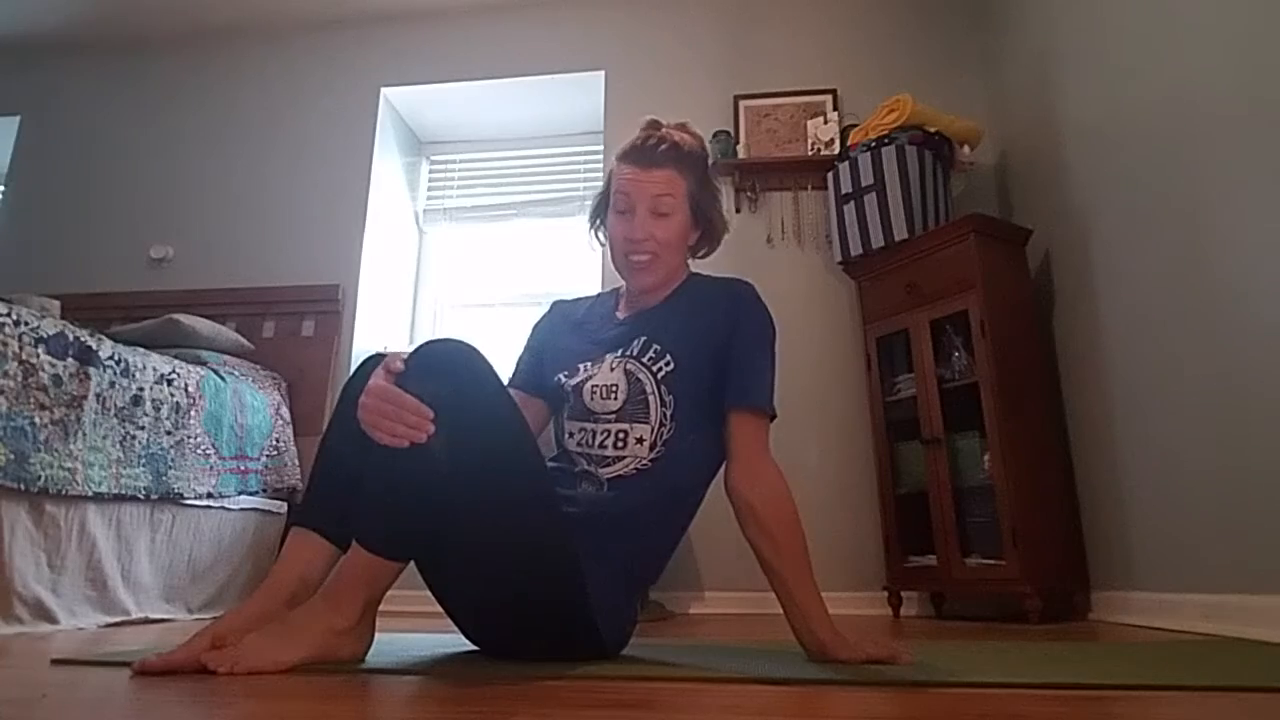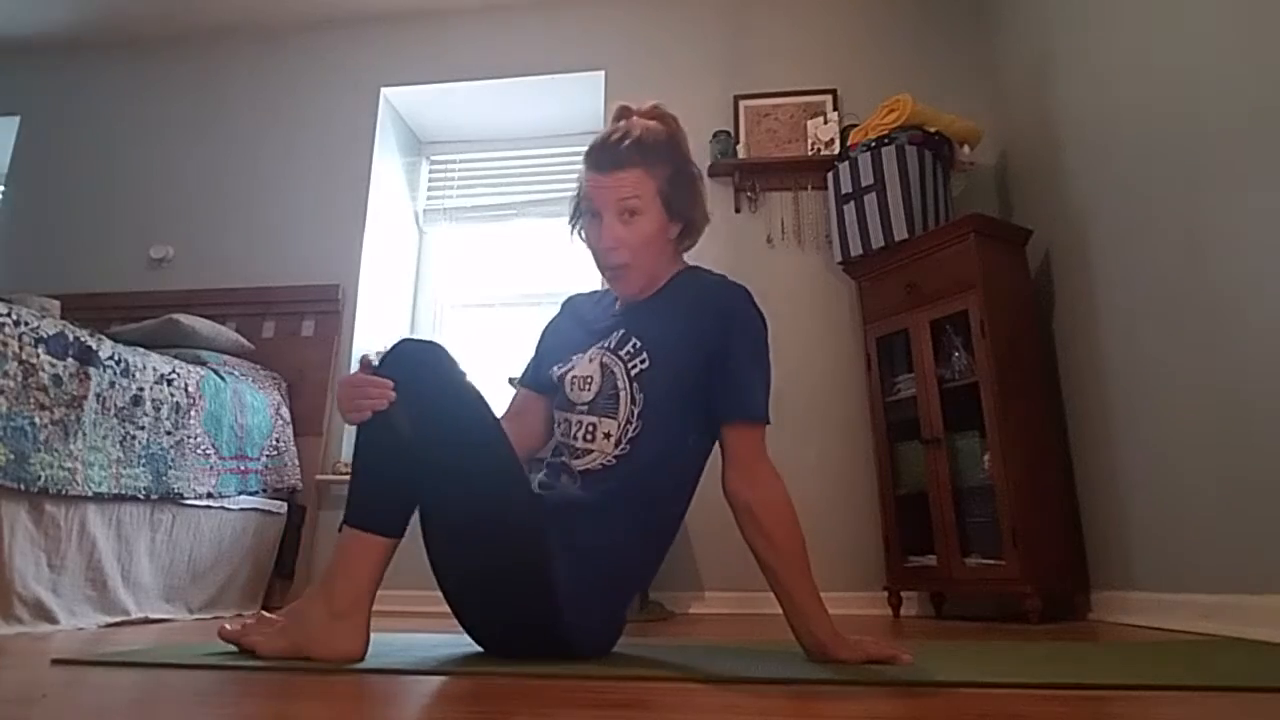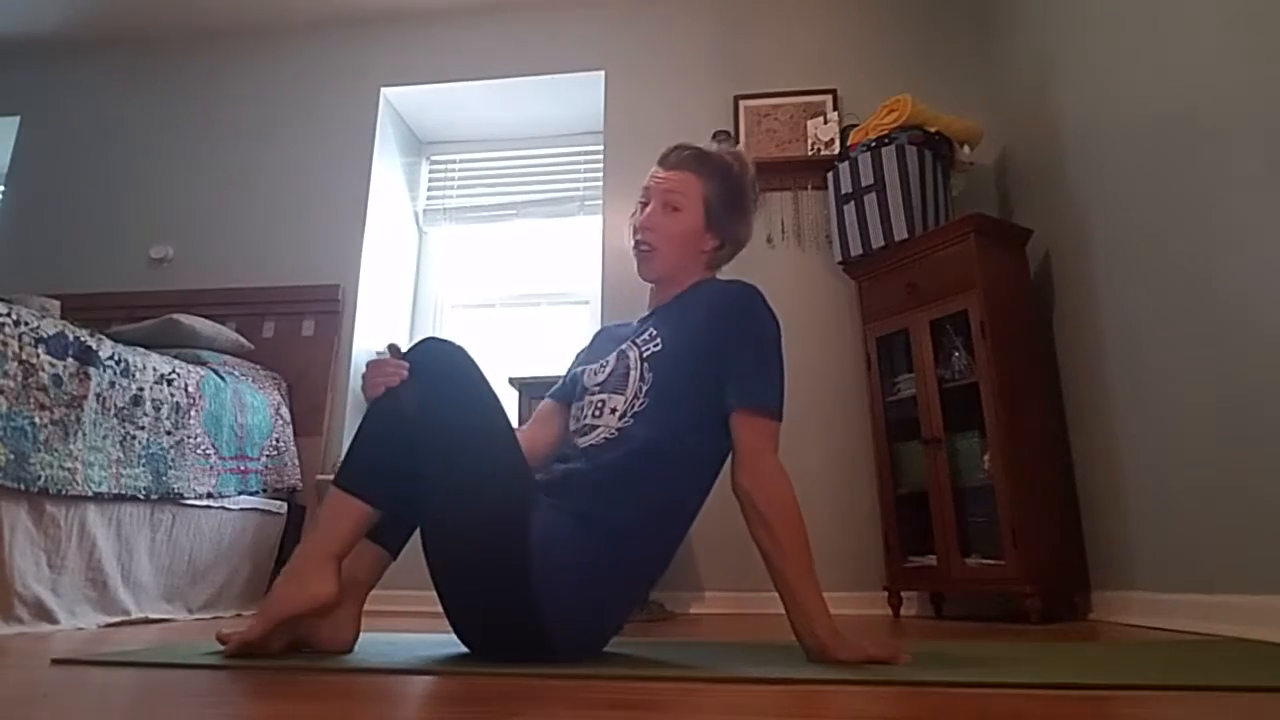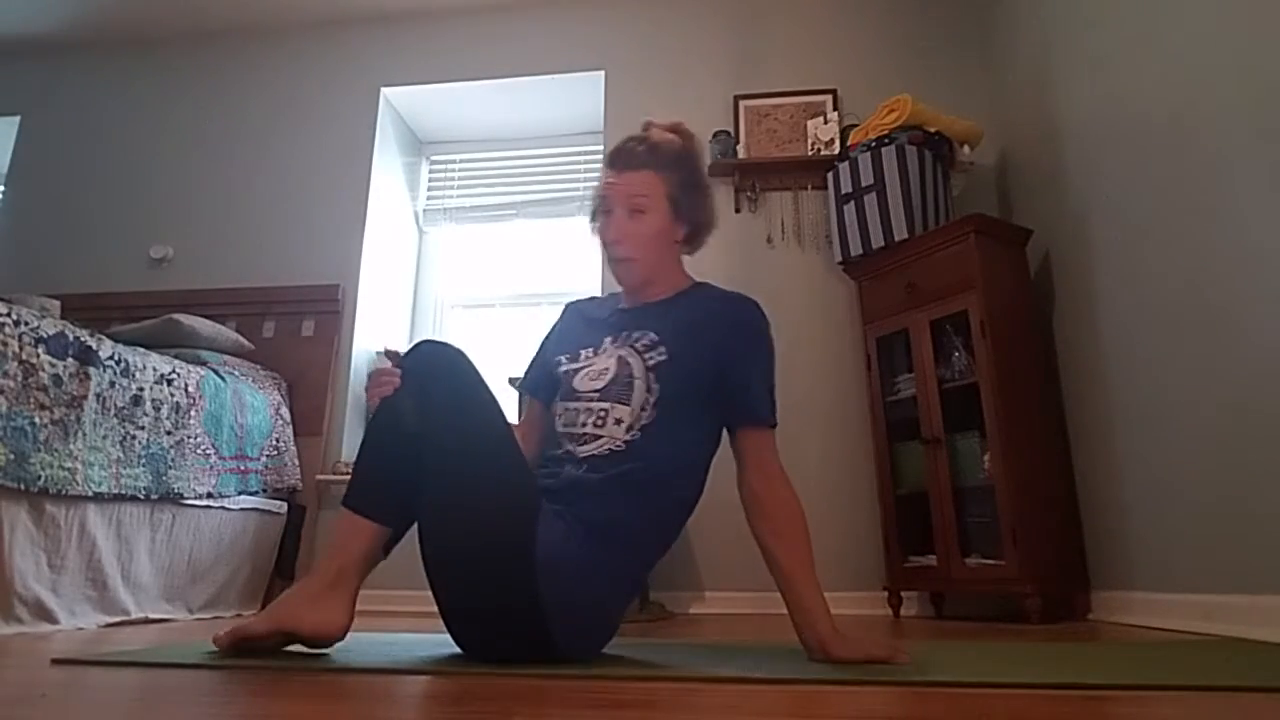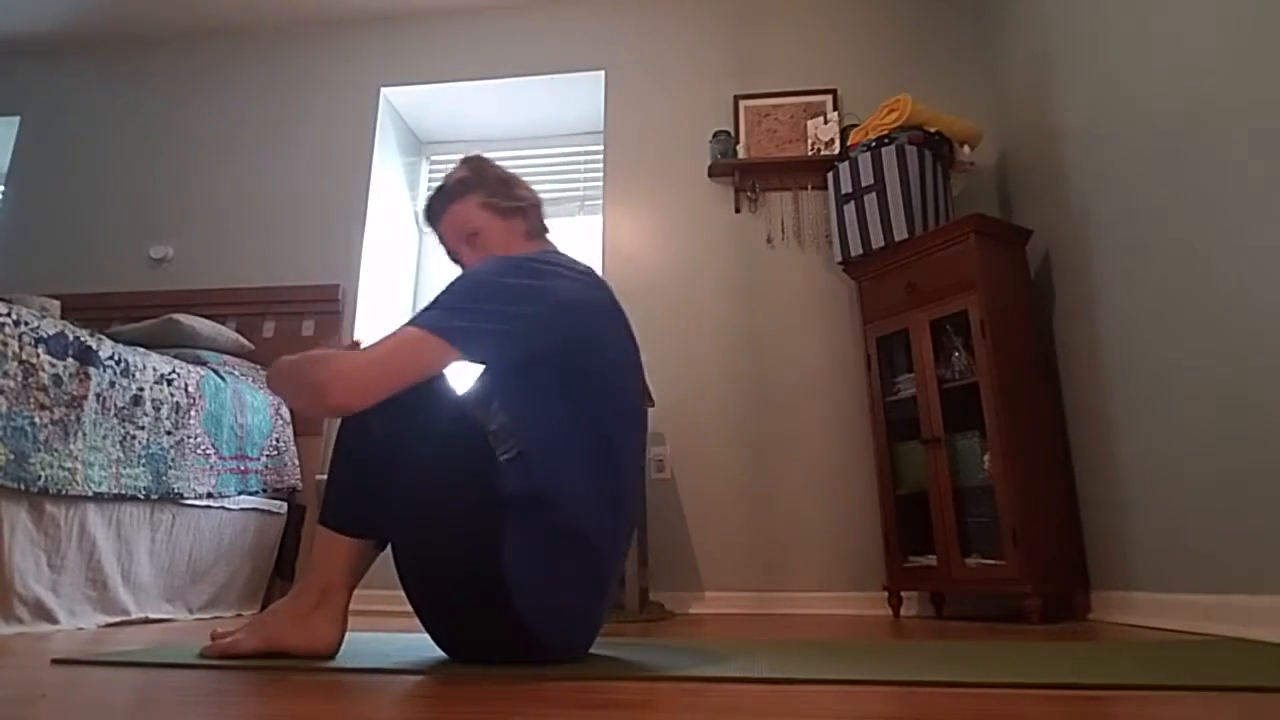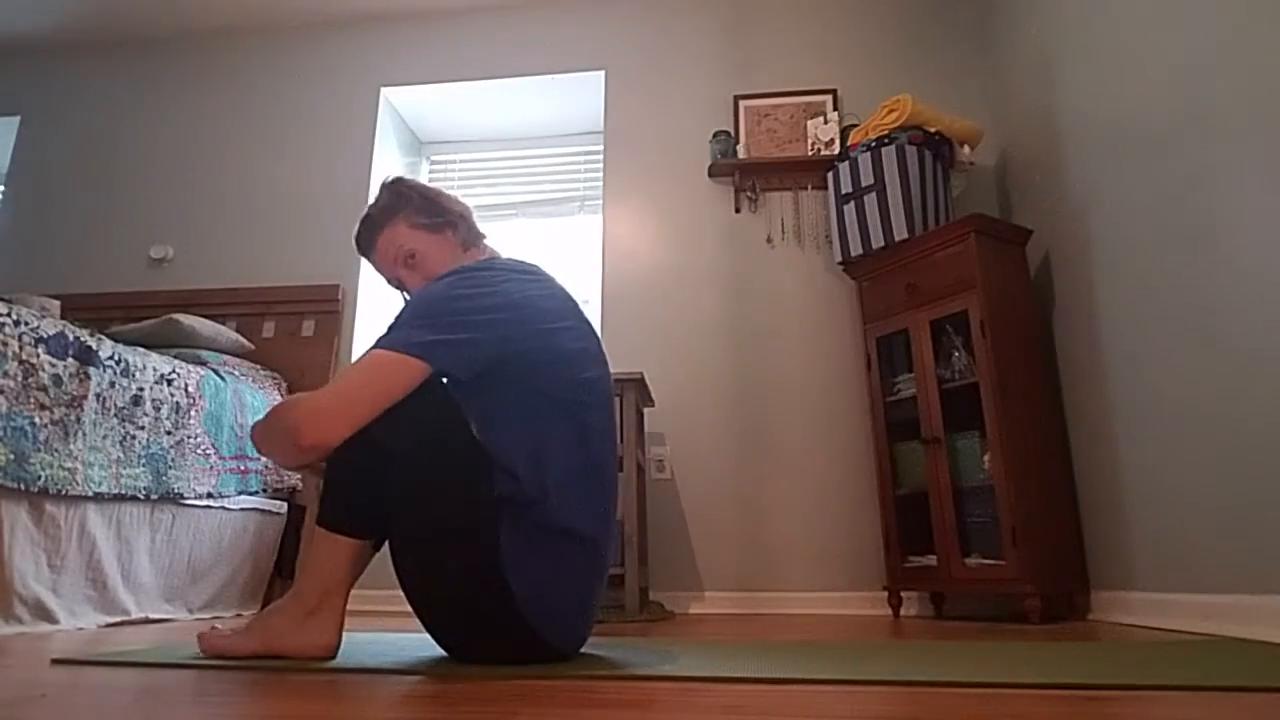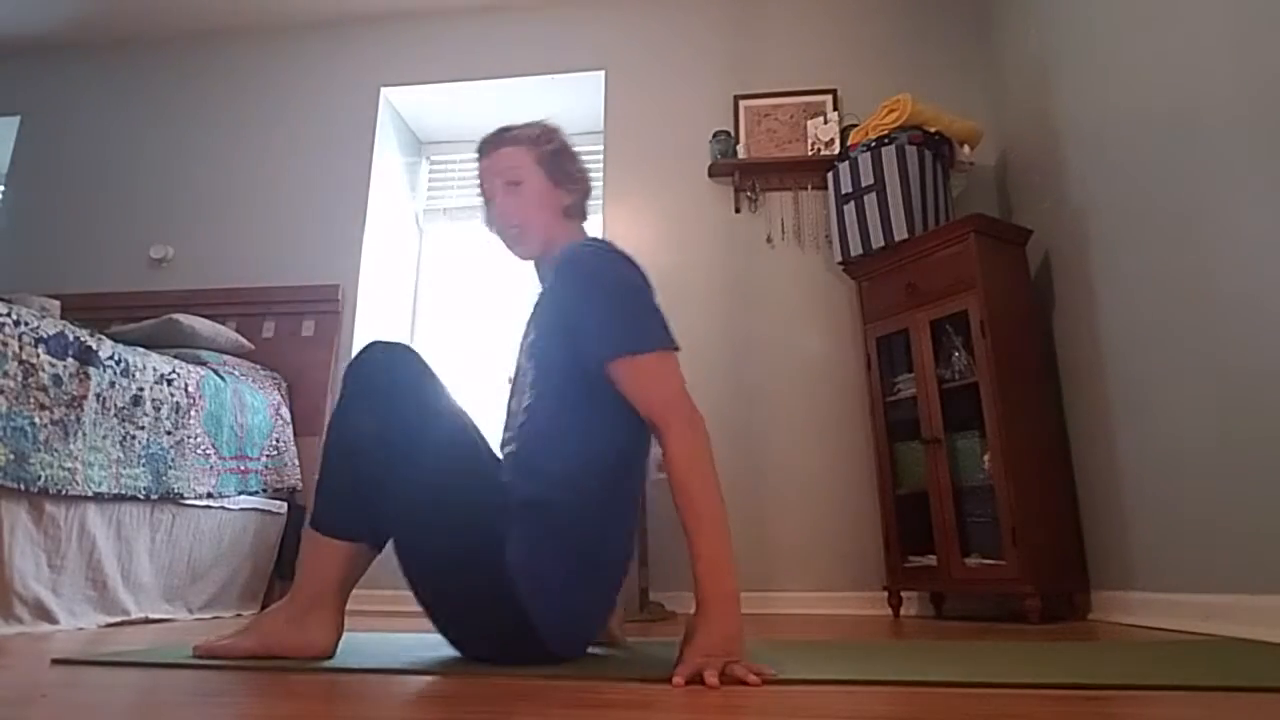
dt=0.7s
person 1, frame 1
left shoulder: (728, 311)
right shoulder: (566, 321)
left elbow: (751, 475)
right elbow: (500, 441)
left wrist: (819, 633)
right wrist: (390, 409)
left hip: (582, 603)
right hip: (514, 582)
left knee: (448, 368)
right knee: (381, 377)
left ankle: (340, 615)
right ankle: (265, 608)
person 1, frame 2
left shoulder: (721, 310)
right shoulder: (574, 316)
left elbow: (748, 479)
right elbow: (509, 442)
left wrist: (820, 635)
right wrist: (386, 407)
left hip: (566, 601)
right hip: (520, 584)
left knee: (419, 369)
right knee: (407, 369)
left ankle: (338, 610)
right ankle: (338, 604)
person 1, frame 3
left shoulder: (735, 313)
right shoulder: (609, 340)
left elbow: (758, 474)
right elbow: (527, 448)
left wrist: (819, 633)
right wrist: (405, 406)
left hip: (558, 595)
right hip: (521, 594)
left knee: (438, 363)
right knee: (425, 389)
left ankle: (312, 569)
right ankle: (336, 602)
person 1, frame 4
left shoulder: (727, 322)
right shoulder: (577, 320)
left elbow: (762, 480)
left wrist: (820, 632)
right wrist: (412, 410)
left hip: (558, 597)
right hip: (510, 592)
left knee: (436, 367)
left ankle: (327, 590)
right ankle: (332, 591)
person 1, frame 5
left shoulder: (520, 281)
right shoulder: (565, 288)
left elbow: (339, 385)
right elbow: (475, 416)
left wrist: (287, 373)
left hip: (528, 605)
right hip: (558, 600)
left knee: (390, 392)
left ankle: (315, 608)
right ankle: (321, 602)
person 1, frame 6
left shoulder: (469, 293)
right shoulder: (525, 288)
left elbow: (317, 426)
left wrist: (268, 431)
left hip: (522, 601)
right hip: (553, 598)
left knee: (390, 401)
left ankle: (312, 611)
right ankle: (315, 605)
person 1, frame 7
left shoulder: (592, 272)
right shoulder: (568, 287)
left elbow: (678, 422)
left wrist: (718, 613)
left hip: (535, 598)
right hip: (544, 598)
left knee: (385, 374)
left ankle: (309, 613)
right ankle: (315, 605)
